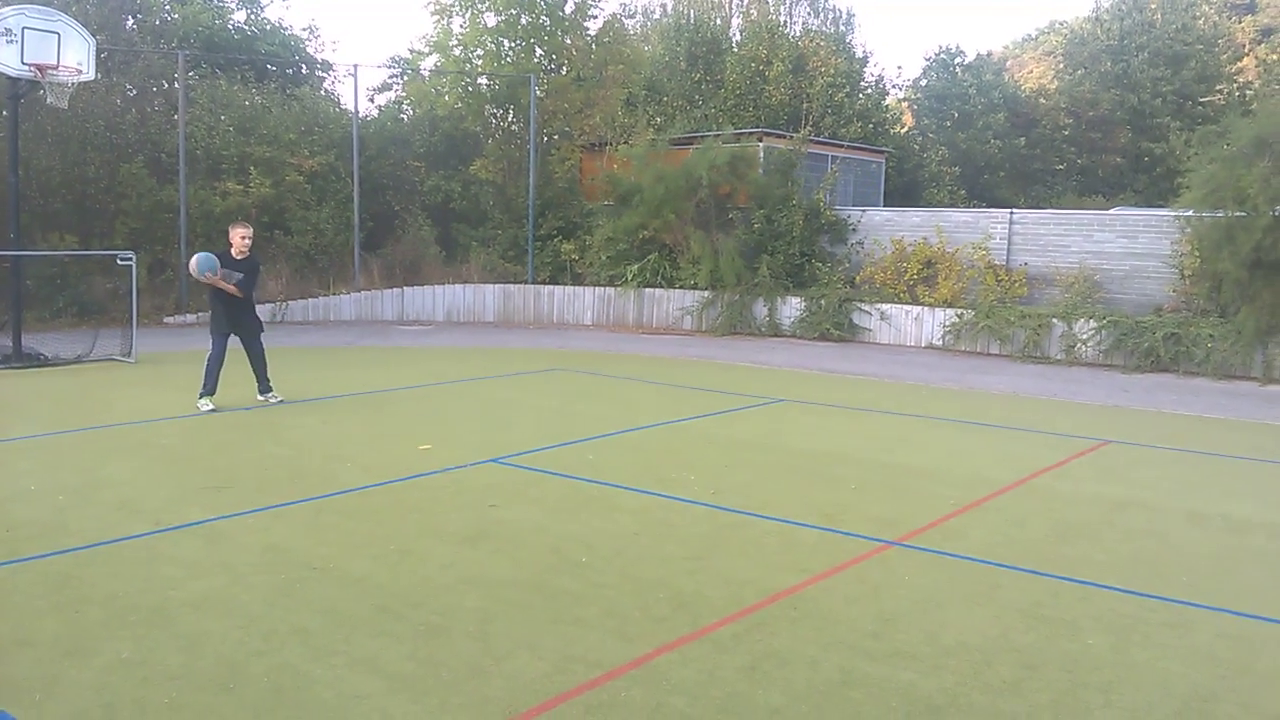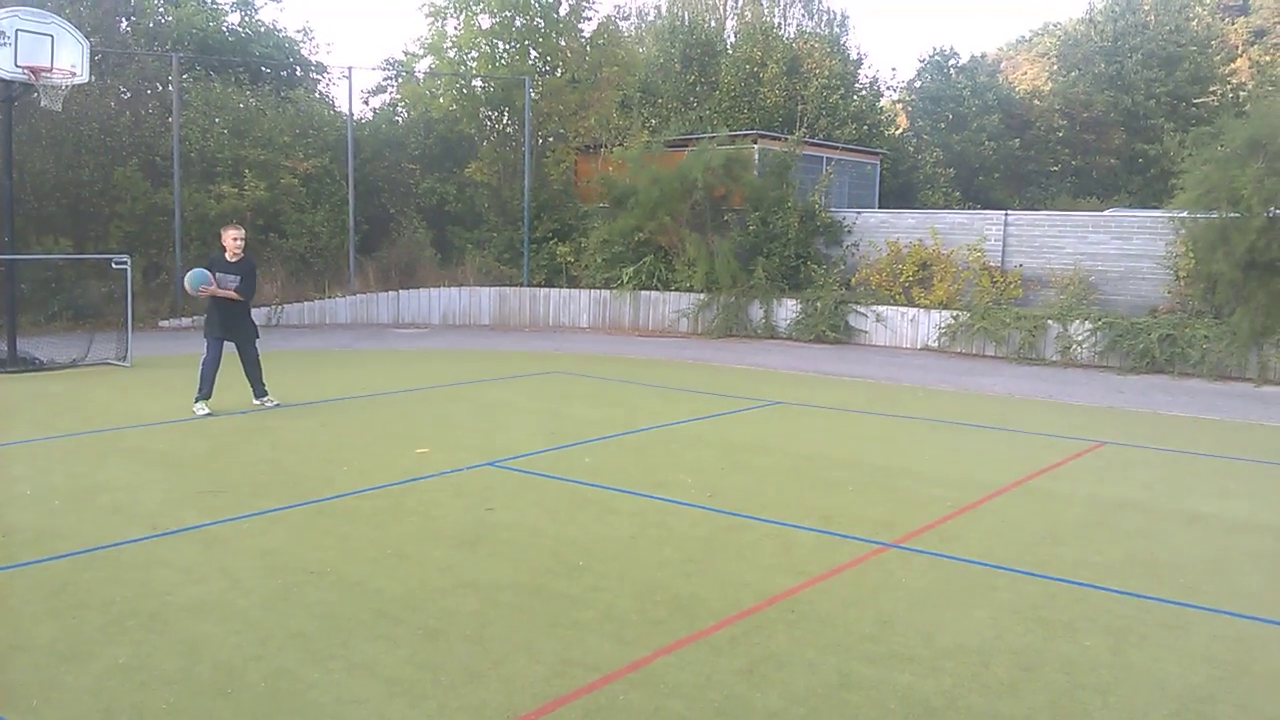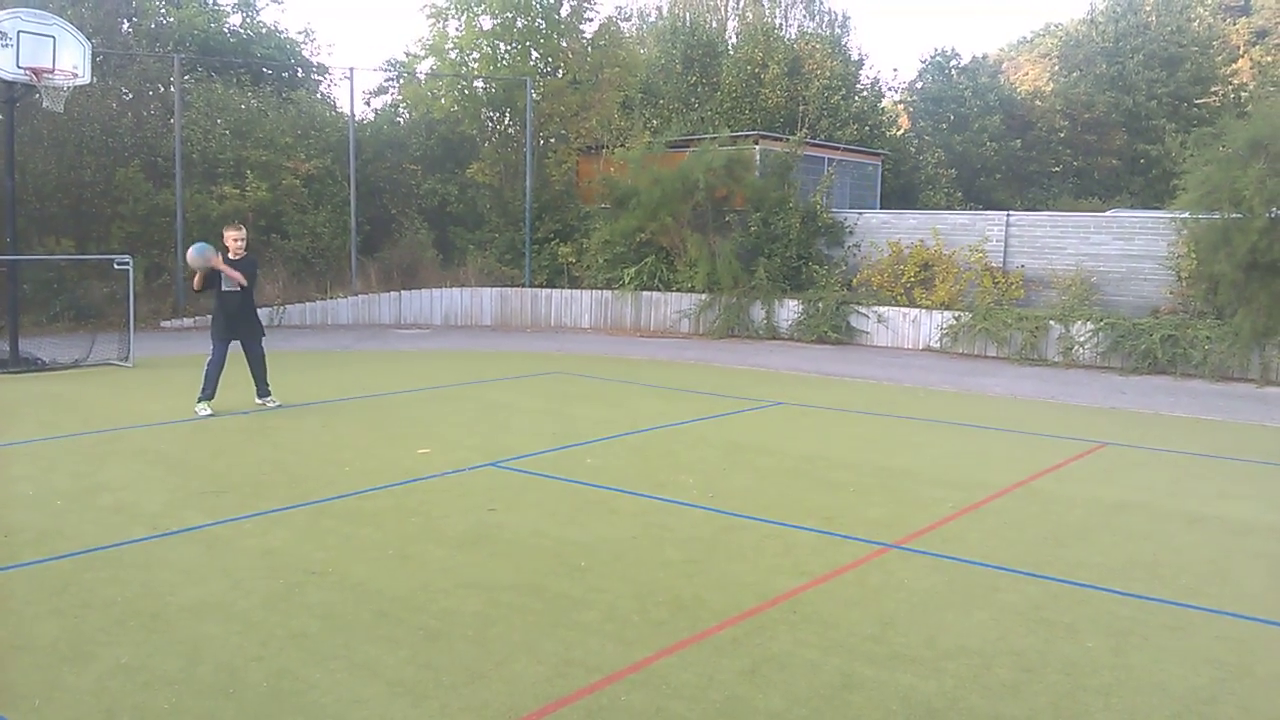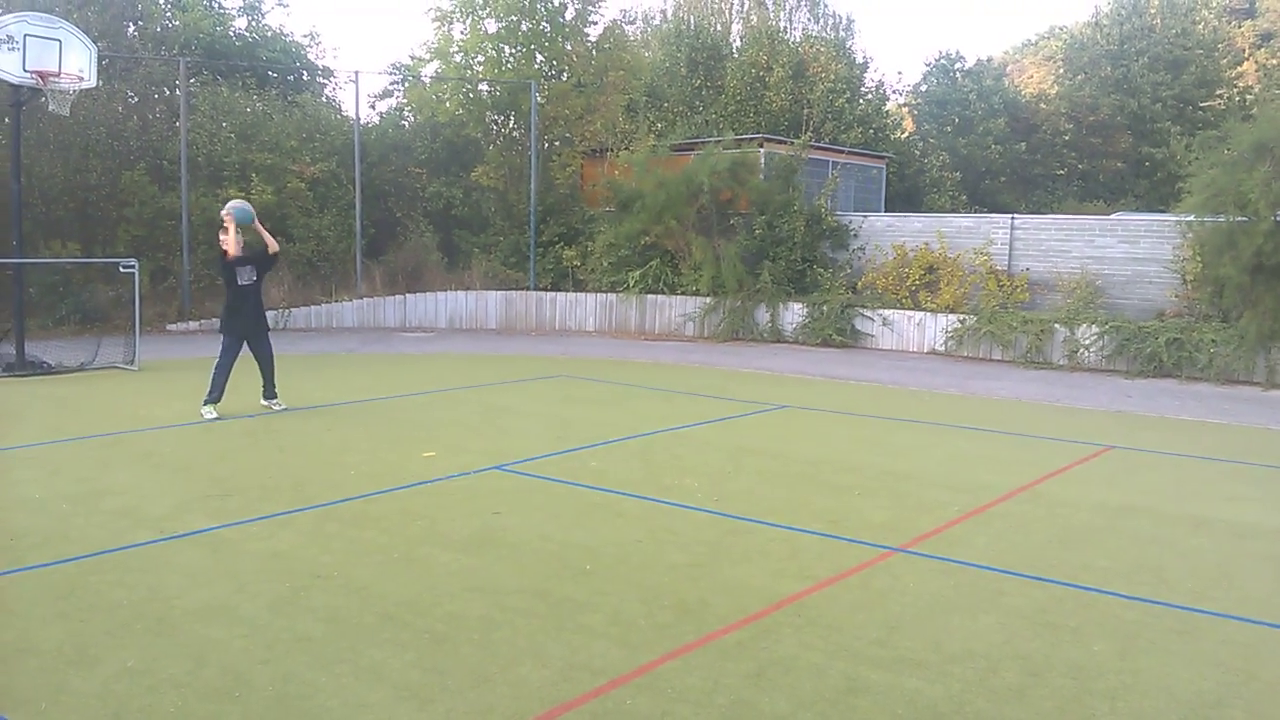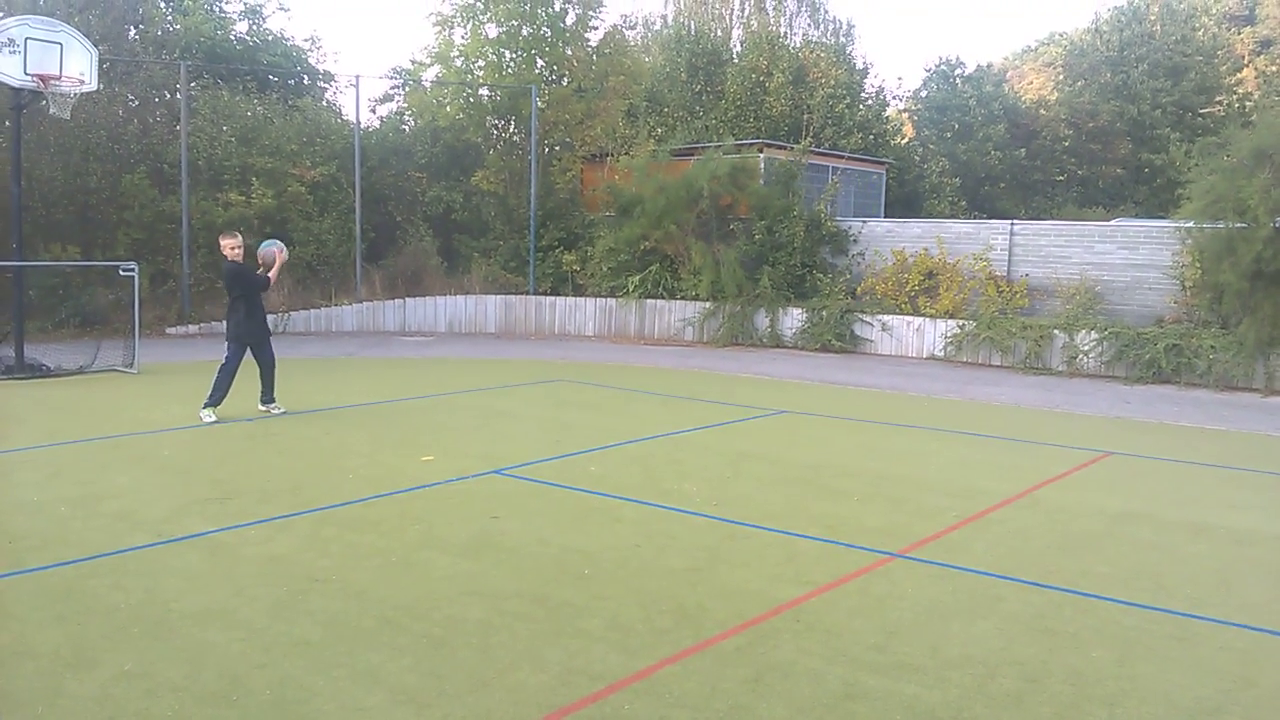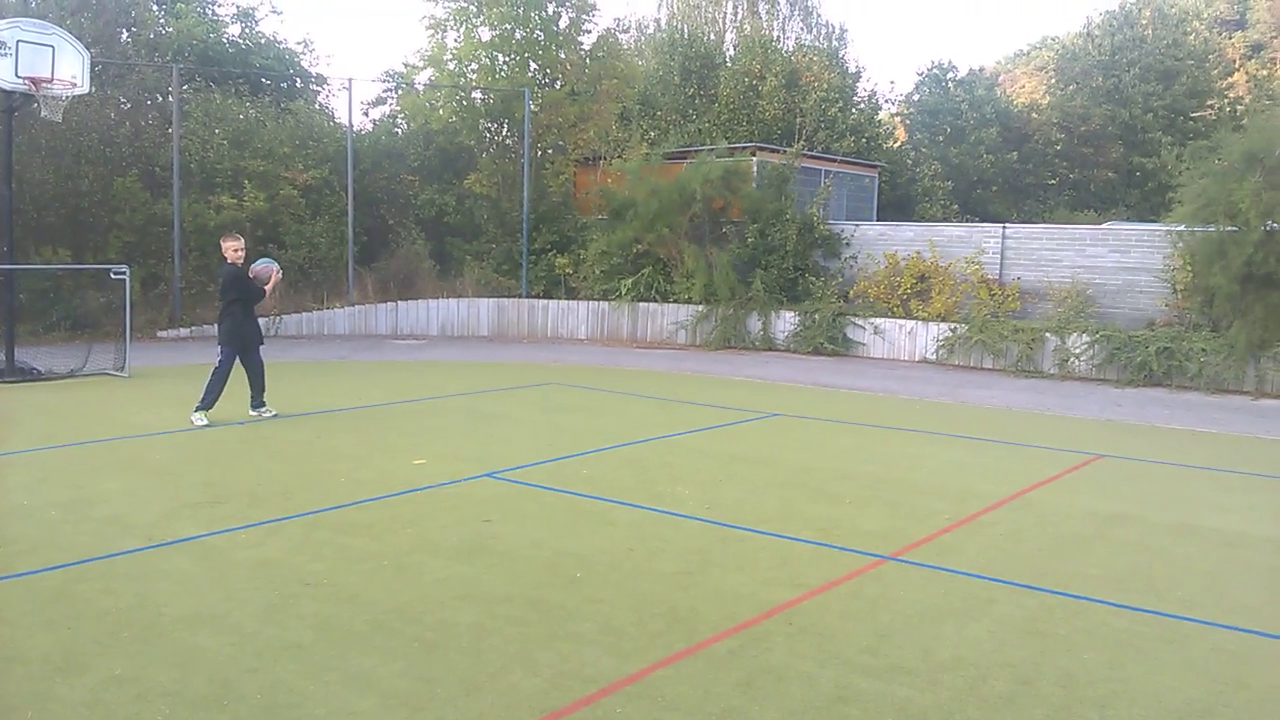
dt=0.2s
person 1, frame 1
left shoulder: (252, 264)
right shoulder: (219, 257)
left elbow: (242, 291)
right elbow: (206, 275)
left wrist: (218, 283)
right wrist: (206, 277)
left hip: (245, 316)
right hip: (221, 315)
left knee: (257, 352)
right knee: (216, 354)
left ankle: (265, 390)
right ankle: (205, 396)
person 1, frame 2
left shoulder: (248, 265)
right shoulder: (214, 262)
left elbow: (245, 295)
right elbow: (206, 287)
left wrist: (218, 292)
right wrist: (203, 289)
left hip: (240, 321)
right hip: (216, 320)
left knee: (251, 357)
right knee: (211, 359)
left ankle: (260, 394)
right ankle: (201, 400)
person 1, frame 3
left shoulder: (249, 262)
right shoulder: (218, 261)
left elbow: (245, 281)
right elbow: (198, 287)
left wrist: (223, 268)
right wrist: (200, 273)
left hip: (247, 321)
right hip: (223, 322)
left knee: (257, 358)
right knee: (216, 360)
left ankle: (263, 394)
right ankle: (203, 401)
person 1, frame 4
left shoulder: (253, 258)
right shoulder: (225, 260)
left elbow: (274, 250)
right elbow: (233, 254)
left wrist: (257, 226)
right wrist: (230, 226)
left hip: (256, 320)
right hip: (234, 321)
left knee: (266, 358)
right knee: (225, 361)
left ankle: (269, 396)
right ankle: (210, 403)
person 1, frame 5
left shoulder: (241, 268)
right shoulder: (232, 269)
left elbow: (257, 285)
right elbow: (264, 285)
left wrist: (266, 269)
right wrist: (279, 263)
left hip: (256, 325)
right hip: (240, 327)
left knee: (268, 361)
right knee: (229, 366)
left ankle: (267, 400)
right ankle: (209, 407)
person 1, frame 6
left shoulder: (235, 271)
right shoulder: (234, 273)
left elbow: (248, 295)
right elbow: (257, 296)
left wrist: (254, 282)
right wrist: (273, 282)
left hip: (245, 330)
right hip: (231, 331)
left knee: (256, 367)
right knee: (222, 370)
left ankle: (257, 405)
right ankle: (200, 410)
